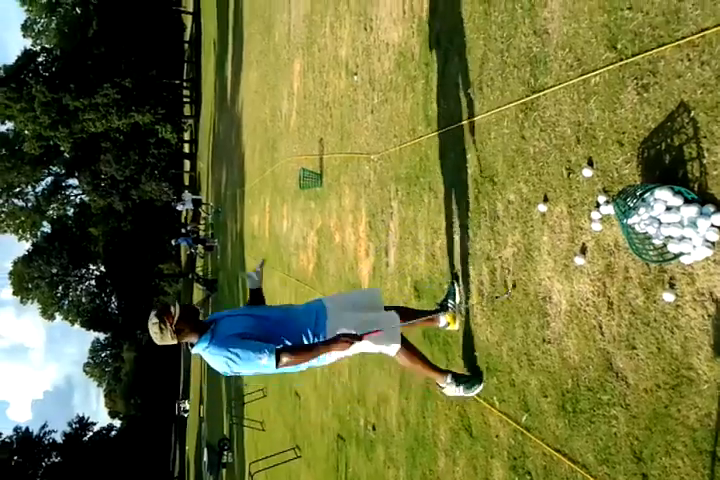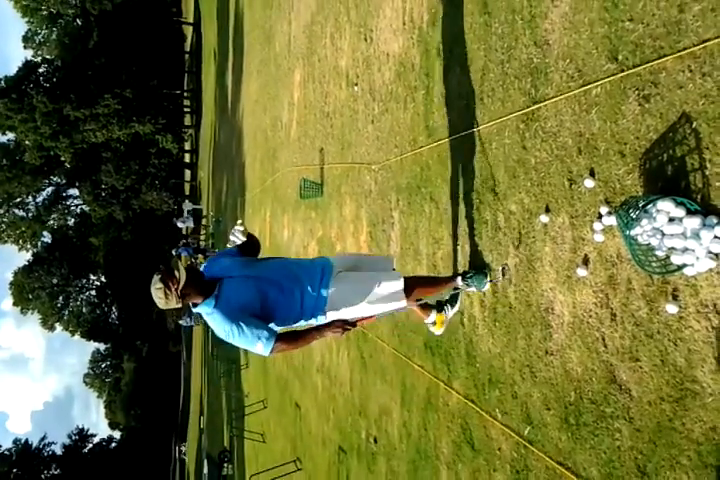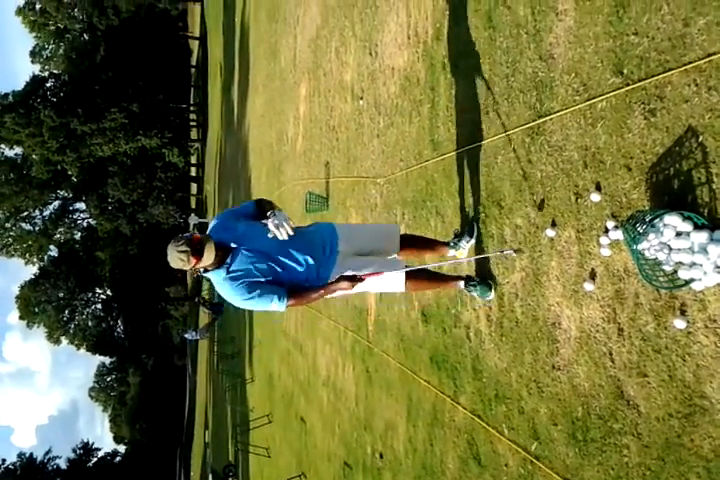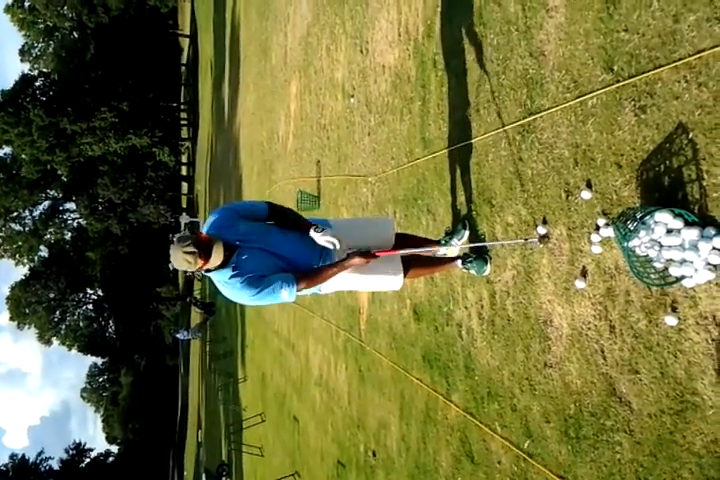
dt=0.7s
person 1, frame 1
left shoulder: (211, 322)
right shoulder: (224, 354)
right elbow: (283, 359)
left wrist: (254, 286)
right wrist: (331, 347)
left hip: (313, 311)
right hip: (320, 336)
left knee: (386, 312)
right knee: (392, 339)
left ankle: (439, 316)
right ankle: (446, 381)
person 1, frame 2
left shoulder: (212, 266)
right shoulder: (225, 320)
left elbow: (251, 251)
right elbow: (275, 344)
right wrist: (322, 332)
left hip: (321, 269)
right hip: (326, 301)
left knee: (390, 281)
right knee: (405, 287)
left ankle: (433, 313)
right ankle: (459, 281)
person 1, frame 3
left shoulder: (220, 225)
right shoulder: (234, 288)
left elbow: (258, 204)
right elbow: (288, 299)
left wrist: (273, 214)
right wrist: (335, 288)
left hip: (327, 237)
right hip: (330, 274)
left knee: (400, 241)
right knee: (404, 277)
left ankle: (452, 248)
right ankle: (462, 283)
person 1, frame 4
left shoulder: (219, 220)
right shoulder: (241, 286)
left elbow: (272, 209)
right elbow: (300, 284)
left wrist: (312, 228)
right wrist: (348, 263)
left hip: (320, 235)
right hip: (328, 269)
left knee: (393, 238)
right knee: (401, 268)
left ankle: (443, 245)
right ankle: (458, 262)
